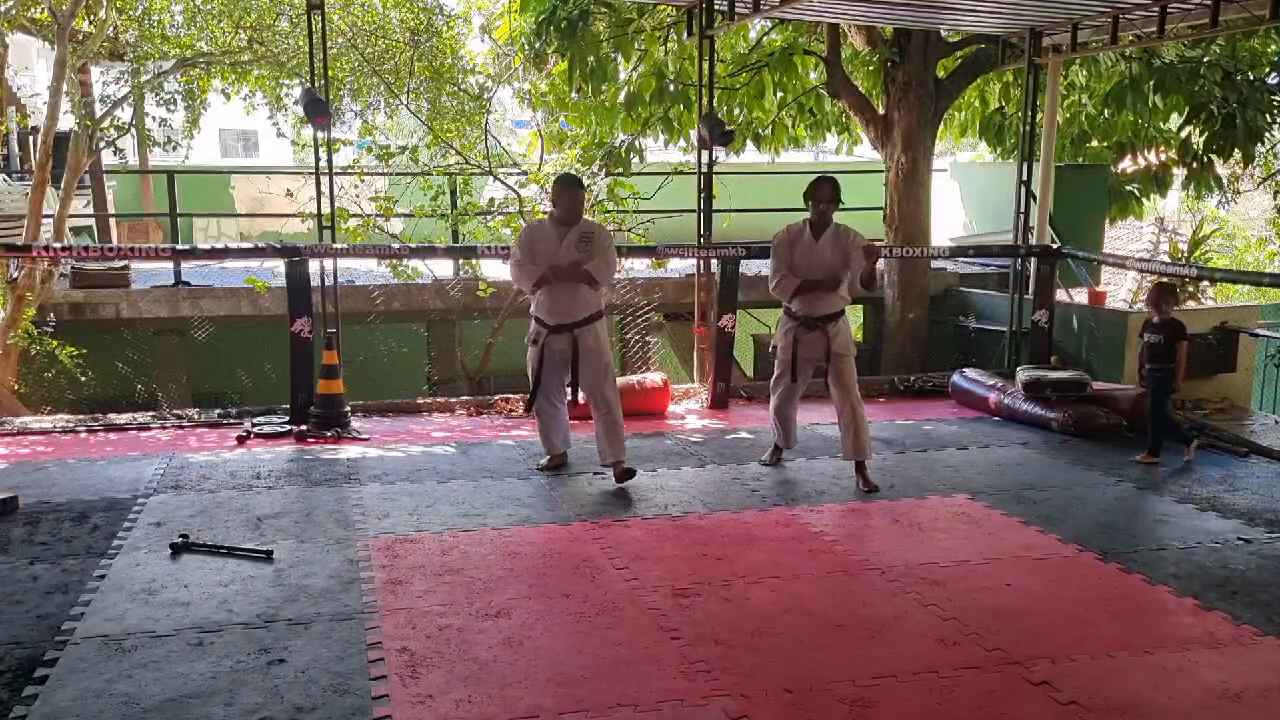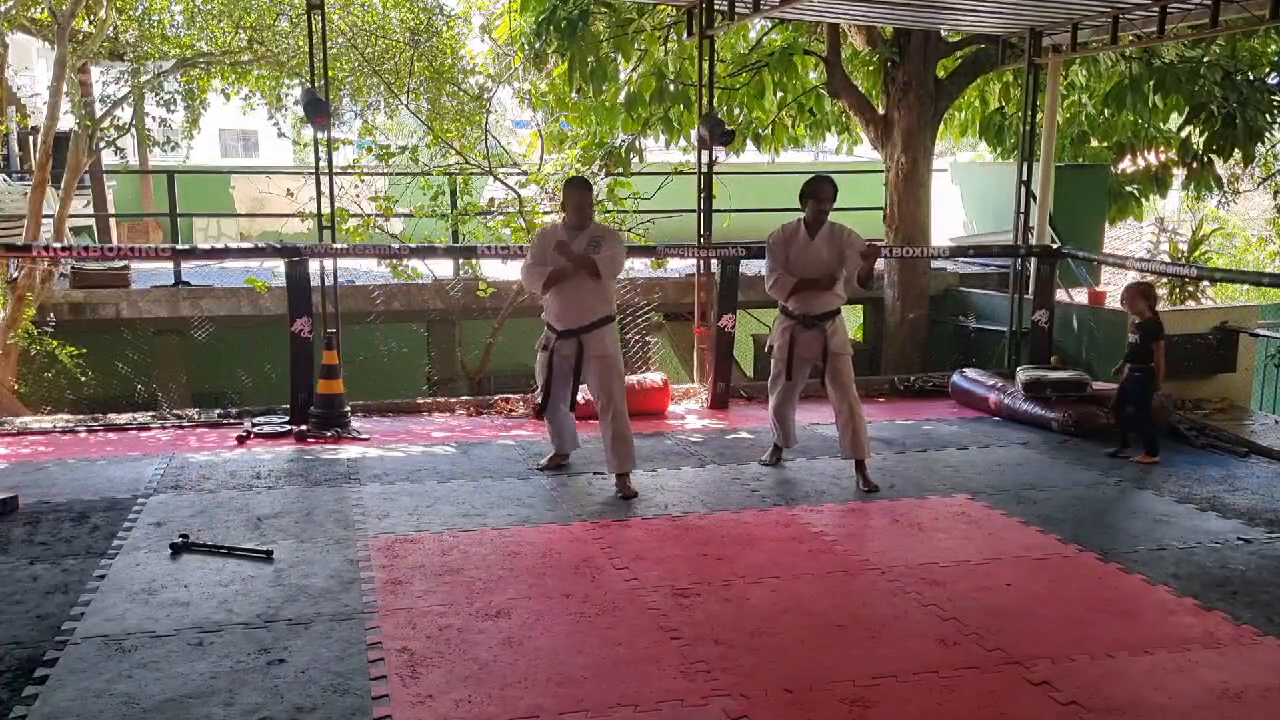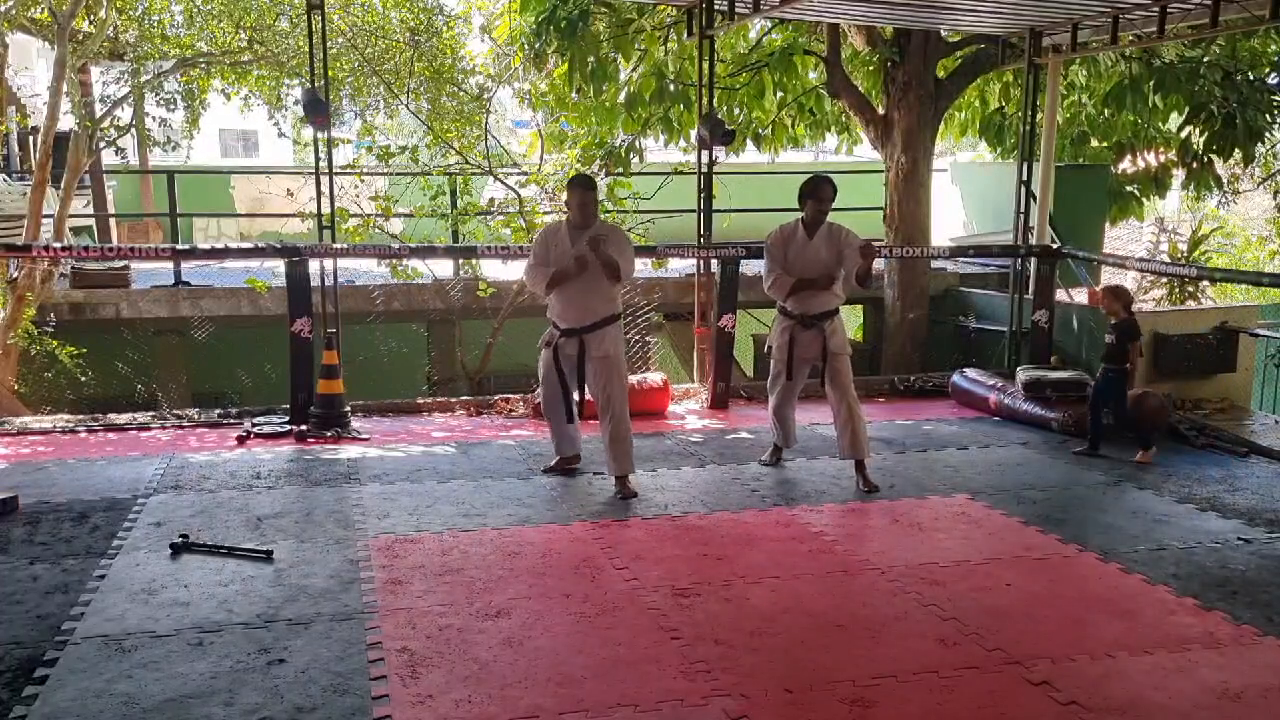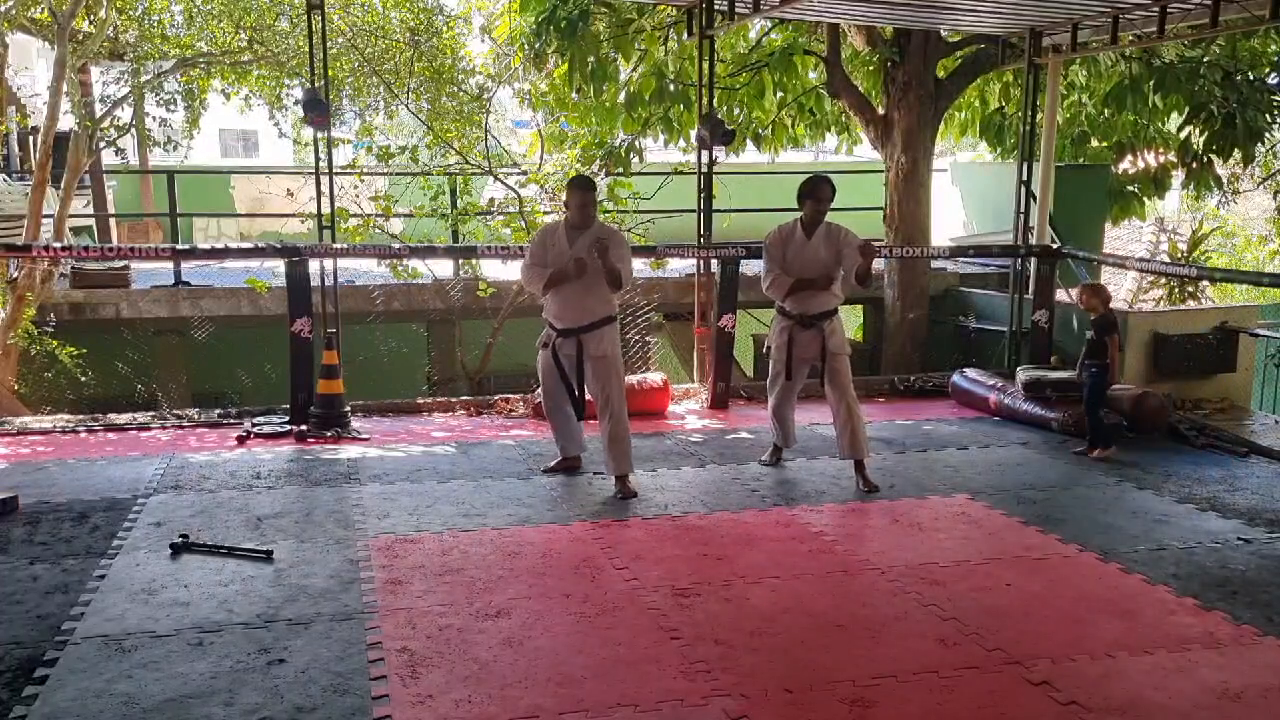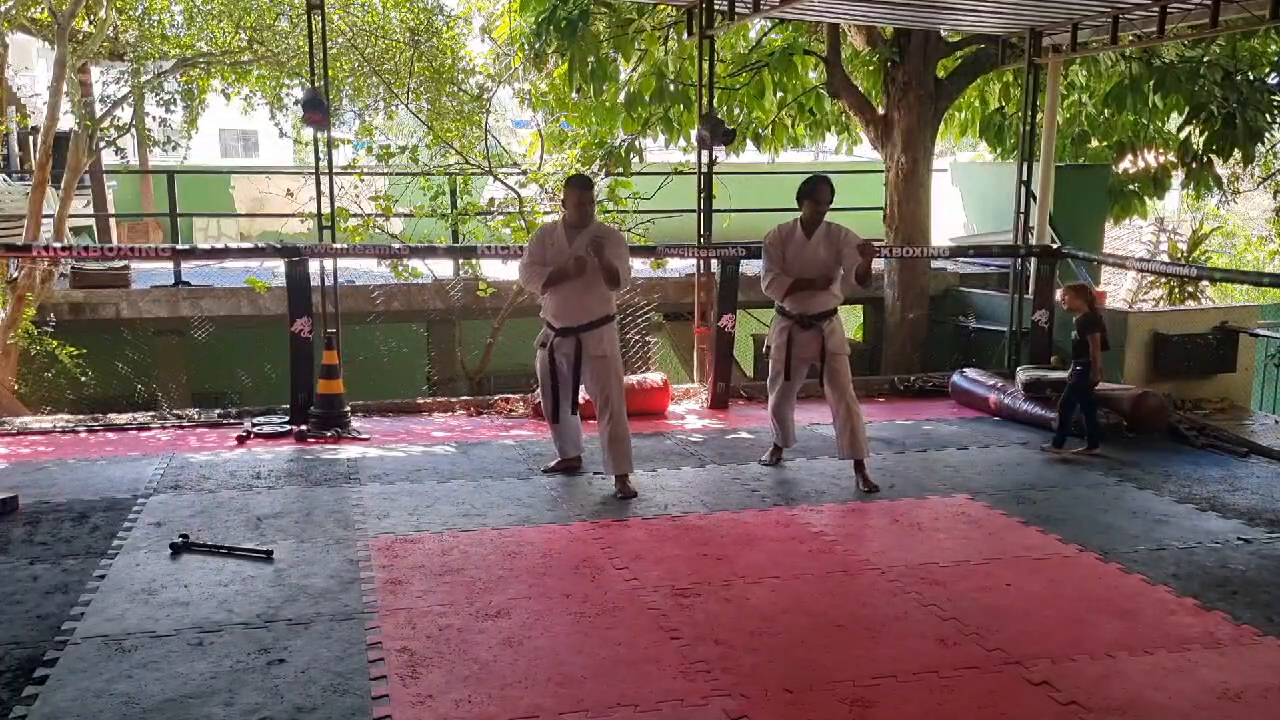
dt=0.2s
person 1, frame 1
left shoulder: (596, 233)
right shoulder: (532, 232)
left elbow: (605, 270)
right elbow: (519, 272)
left wrist: (564, 272)
right wrist: (561, 273)
left hip: (588, 330)
right hip: (546, 331)
left knee: (603, 396)
right knee: (545, 396)
left ankle: (616, 462)
right ankle: (557, 452)
person 1, frame 2
left shoulder: (608, 236)
right shoulder: (544, 237)
left elbow: (608, 267)
right elbow: (530, 277)
left wrist: (572, 257)
right wrist: (567, 271)
left hip: (598, 334)
right hip: (556, 335)
left knee: (612, 402)
right knee: (552, 398)
left ankle: (623, 474)
right ankle: (561, 450)
person 1, frame 3
left shoulder: (613, 234)
right shoulder: (549, 235)
left elbow: (623, 272)
right elbow: (533, 277)
left wrist: (600, 254)
right wrist: (568, 271)
left hip: (602, 334)
right hip: (560, 333)
left knee: (613, 404)
right knee: (552, 398)
left ankle: (621, 475)
right ankle: (569, 454)
person 1, frame 4
left shoulder: (611, 237)
right shoulder: (546, 235)
left elbow: (621, 282)
right elbow: (530, 276)
left wrist: (606, 263)
right wrist: (566, 273)
left hip: (599, 335)
right hip: (557, 334)
left knee: (611, 404)
right knee: (555, 400)
left ankle: (621, 475)
right ankle: (571, 455)
person 1, frame 5
left shoulder: (609, 236)
right shoulder: (544, 235)
left elbow: (619, 280)
right elbow: (528, 275)
left wrist: (603, 260)
right wrist: (566, 271)
left hip: (597, 334)
right hip: (555, 334)
left knee: (610, 403)
right knee: (554, 401)
left ankle: (621, 475)
right ankle: (570, 456)
person 2, frame 1
left shoulder: (849, 238)
right shoulder: (786, 237)
left elbow: (866, 284)
right elbow: (778, 284)
left wrist: (870, 264)
right wrist: (818, 285)
left hip: (833, 328)
right hip: (795, 328)
left knee: (848, 397)
right knee: (783, 395)
left ankle: (860, 469)
right ankle: (780, 444)
person 2, frame 2
left shoulder: (844, 236)
right shoulder: (782, 237)
left elbow: (862, 281)
right elbow: (775, 283)
left wrist: (869, 264)
right wrist: (815, 283)
left hip: (829, 327)
right hip: (791, 326)
left knee: (846, 396)
right knee: (781, 394)
left ankle: (861, 468)
right ankle: (779, 444)
person 2, frame 3
left shoulder: (842, 236)
right shoulder: (780, 237)
left elbow: (860, 279)
right elbow: (773, 283)
left wrist: (867, 263)
right wrist: (813, 283)
left hip: (828, 327)
right hip: (790, 327)
left knee: (844, 396)
right knee: (781, 394)
left ankle: (860, 469)
right ankle: (779, 444)
person 2, frame 4
left shoulder: (840, 236)
right shoulder: (778, 237)
left elbow: (859, 278)
right elbow: (771, 284)
left wrist: (866, 261)
right wrist: (811, 283)
left hip: (827, 327)
right hip: (789, 327)
left knee: (844, 396)
right knee: (780, 394)
left ankle: (860, 468)
right ankle: (779, 445)
person 2, frame 5
left shoulder: (840, 236)
right shoulder: (778, 236)
left elbow: (860, 278)
right elbow: (770, 283)
left wrist: (866, 261)
right wrist: (810, 283)
left hip: (826, 327)
right hip: (788, 326)
left knee: (843, 396)
right knee: (780, 394)
left ankle: (860, 468)
right ankle: (779, 444)
